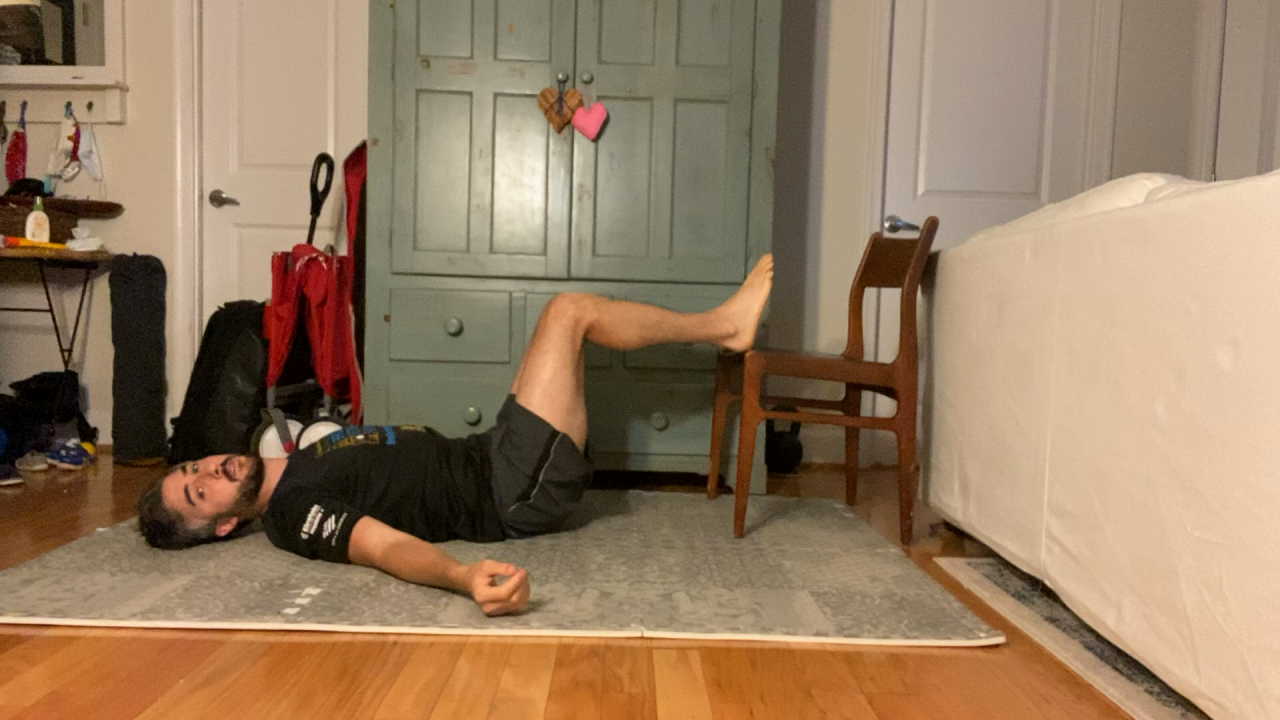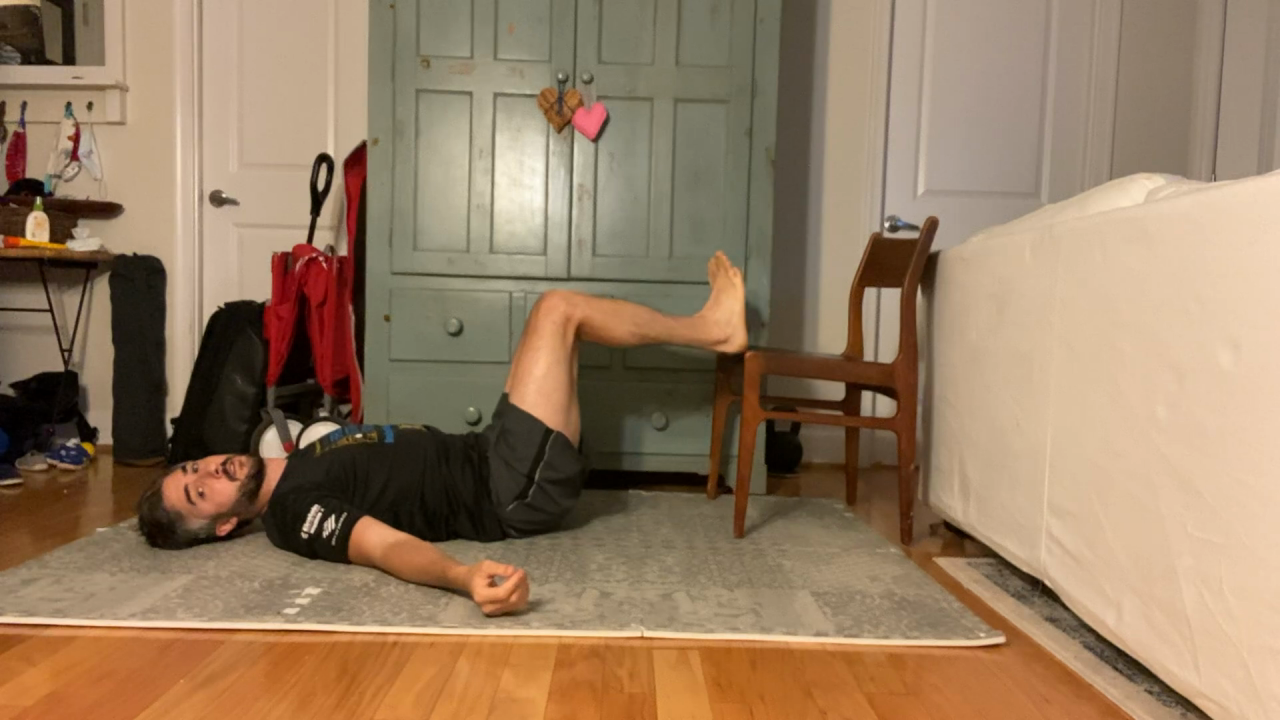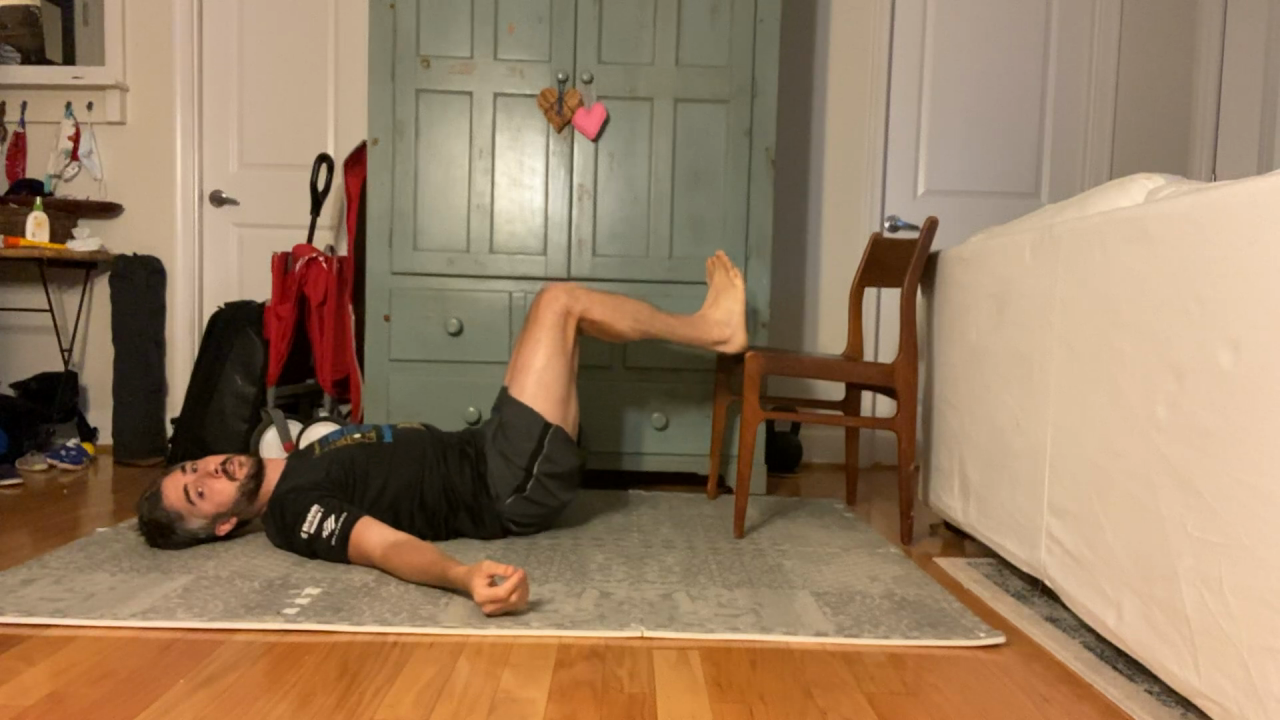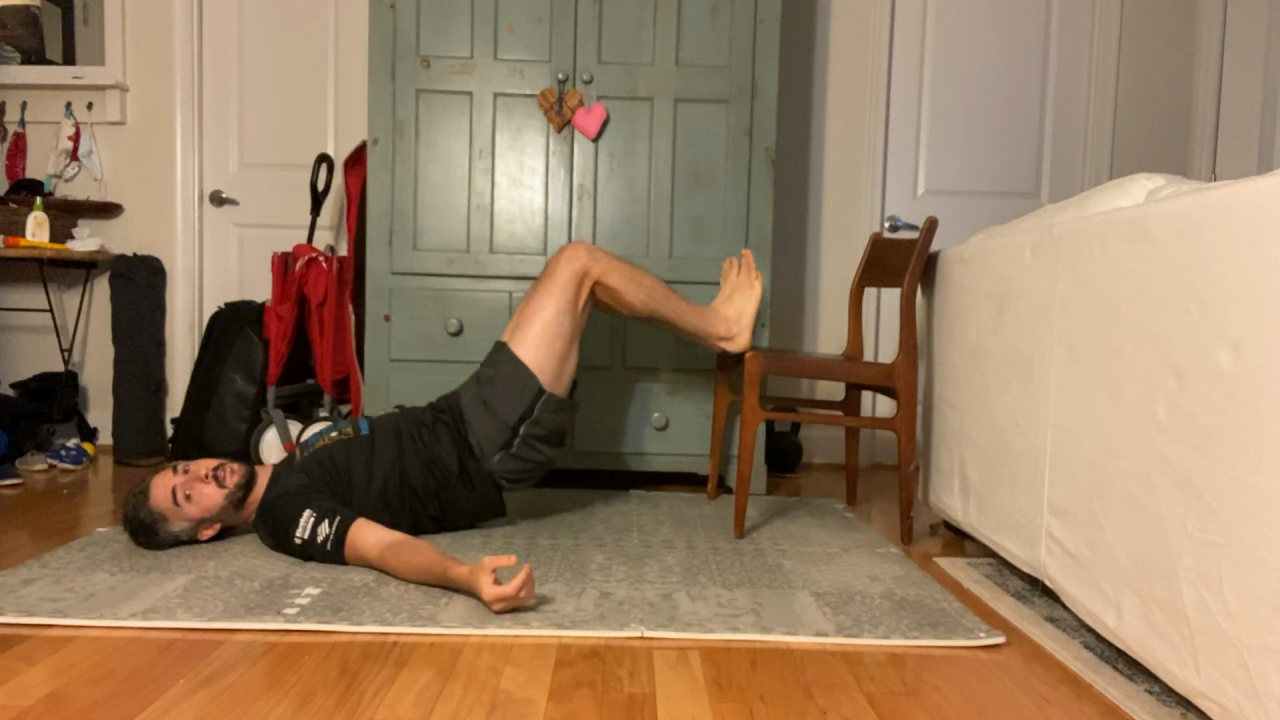
dt=0.7s
person 1, frame 1
left shoulder: (301, 467)
right shoulder: (297, 515)
right elbow: (389, 546)
right wrist: (464, 575)
left hip: (488, 461)
right hip: (517, 492)
left knee: (570, 318)
right knee: (568, 311)
left ankle: (717, 325)
right ankle: (720, 326)
person 1, frame 2
left shoulder: (301, 467)
right shoulder: (297, 515)
right elbow: (389, 547)
right wrist: (464, 576)
left hip: (482, 456)
right hip: (516, 492)
left knee: (563, 315)
right knee: (558, 307)
left ankle: (709, 327)
right ankle: (711, 330)
person 1, frame 3
left shoulder: (300, 468)
right shoulder: (296, 514)
right elbow: (391, 548)
right wrist: (464, 576)
left hip: (483, 457)
right hip: (515, 485)
left knee: (562, 306)
right knee: (558, 301)
left ankle: (705, 327)
right ankle: (710, 329)
person 1, frame 4
left shoulder: (289, 476)
right shoulder: (288, 518)
right elbow: (388, 548)
right wrist: (467, 576)
left hip: (459, 423)
right hip: (494, 444)
left knee: (578, 268)
right knee: (578, 261)
left ankle: (713, 323)
right ankle: (718, 325)
